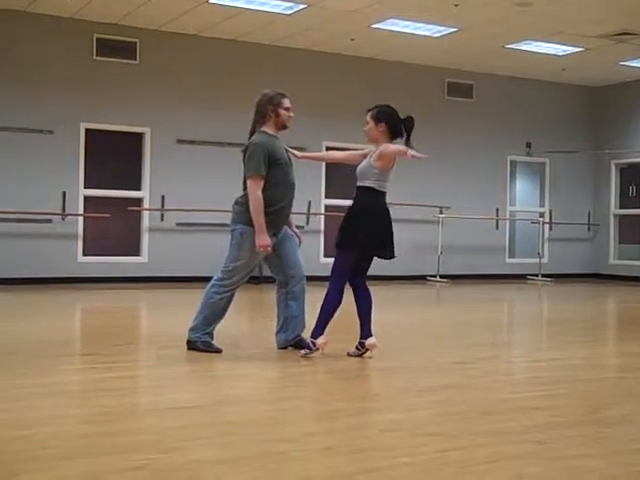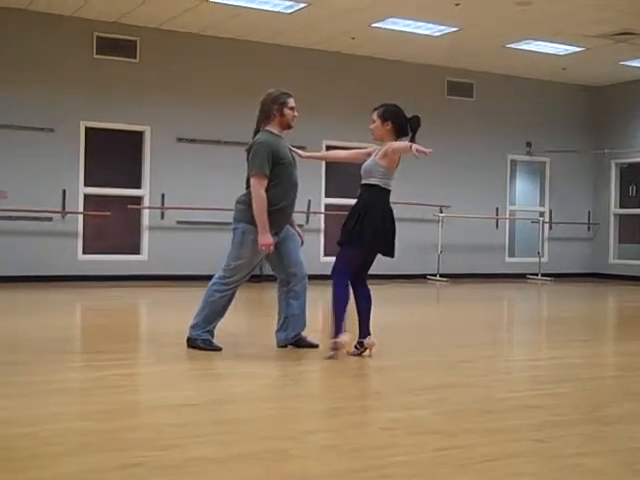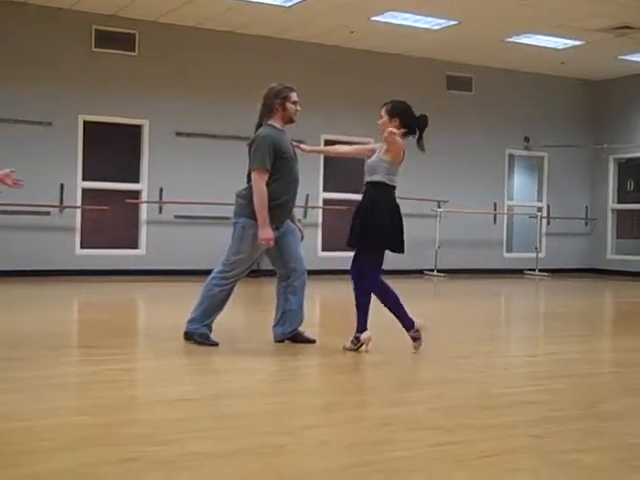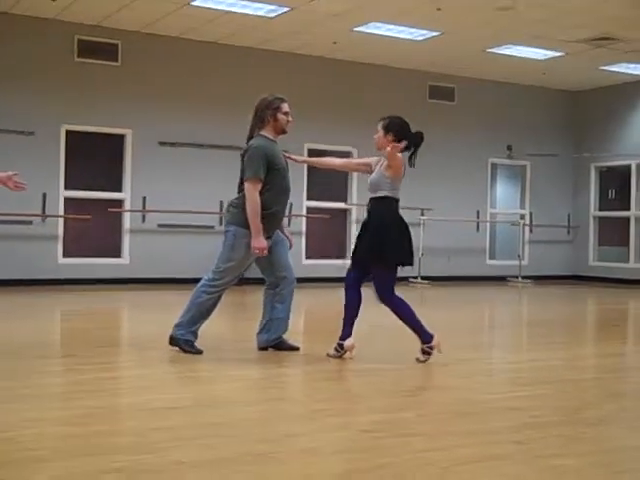
dt=0.3s
person 1, frame 1
left shoulder: (277, 143)
right shoulder: (259, 144)
right elbow: (253, 190)
left wrist: (290, 226)
right wrist: (260, 232)
left hip: (278, 228)
right hip: (252, 227)
left knee: (293, 278)
right knee: (227, 281)
left ankle: (290, 335)
right ankle: (198, 335)
person 1, frame 2
left shoulder: (281, 143)
right shoulder: (264, 143)
right elbow: (257, 189)
left wrist: (292, 225)
right wrist: (263, 232)
left hip: (280, 227)
right hip: (254, 226)
left knee: (295, 277)
right knee: (229, 280)
left ankle: (290, 334)
right ankle: (199, 333)
person 1, frame 3
left shoulder: (283, 137)
right shoulder: (266, 137)
right elbow: (258, 183)
left wrist: (293, 219)
right wrist: (263, 226)
left hip: (280, 222)
right hip: (254, 220)
left knee: (294, 272)
right knee: (228, 274)
left ankle: (287, 329)
right ankle: (197, 327)
person 1, frame 4
left shoulder: (274, 148)
right shoulder: (259, 148)
right elbow: (251, 192)
left wrist: (281, 229)
right wrist: (256, 234)
left hip: (269, 230)
right hip: (246, 228)
left knee: (284, 280)
right knee: (218, 281)
left ankle: (271, 336)
right ankle: (183, 333)
person 2, frame 1
left shoulder: (385, 151)
right shoulder: (372, 153)
left elbow: (395, 148)
right elbow: (338, 155)
left wrist: (407, 151)
right wrist: (303, 155)
left hip: (366, 217)
right hip: (371, 218)
left knee: (338, 278)
right knee: (356, 279)
left ankle: (317, 336)
right ankle: (366, 337)
person 2, frame 2
left shoulder: (390, 150)
right shoulder: (376, 151)
left elbow: (400, 145)
right elbow: (342, 154)
left wrist: (410, 146)
right wrist: (307, 155)
left hip: (371, 215)
right hip: (371, 216)
left knee: (340, 274)
right knee: (357, 278)
left ankle: (339, 334)
right ankle: (364, 337)
person 2, frame 3
left shoulder: (395, 146)
right shoulder: (381, 148)
left elbow: (392, 138)
right elbow: (346, 150)
left wrist: (390, 134)
right wrist: (311, 149)
left hip: (380, 212)
right hip: (375, 212)
left knee: (370, 277)
right knee: (359, 273)
left ankle: (411, 326)
right ankle: (361, 332)
person 2, frame 4
left shoulder: (395, 162)
right shoulder: (376, 163)
left elbow: (393, 156)
right elbow: (339, 163)
left wrist: (391, 150)
right wrist: (304, 160)
left hip: (387, 228)
right hip: (376, 228)
left knee: (385, 293)
right knee: (352, 282)
left ankle: (427, 339)
right ankle: (345, 339)
